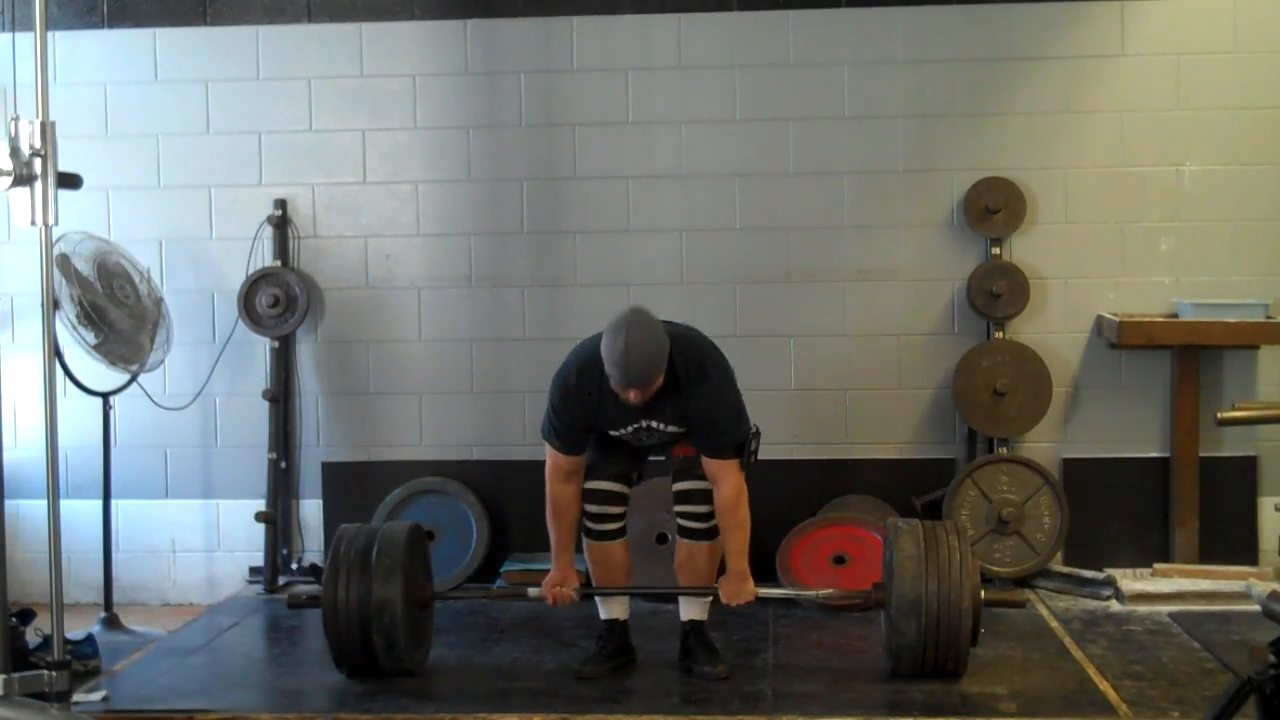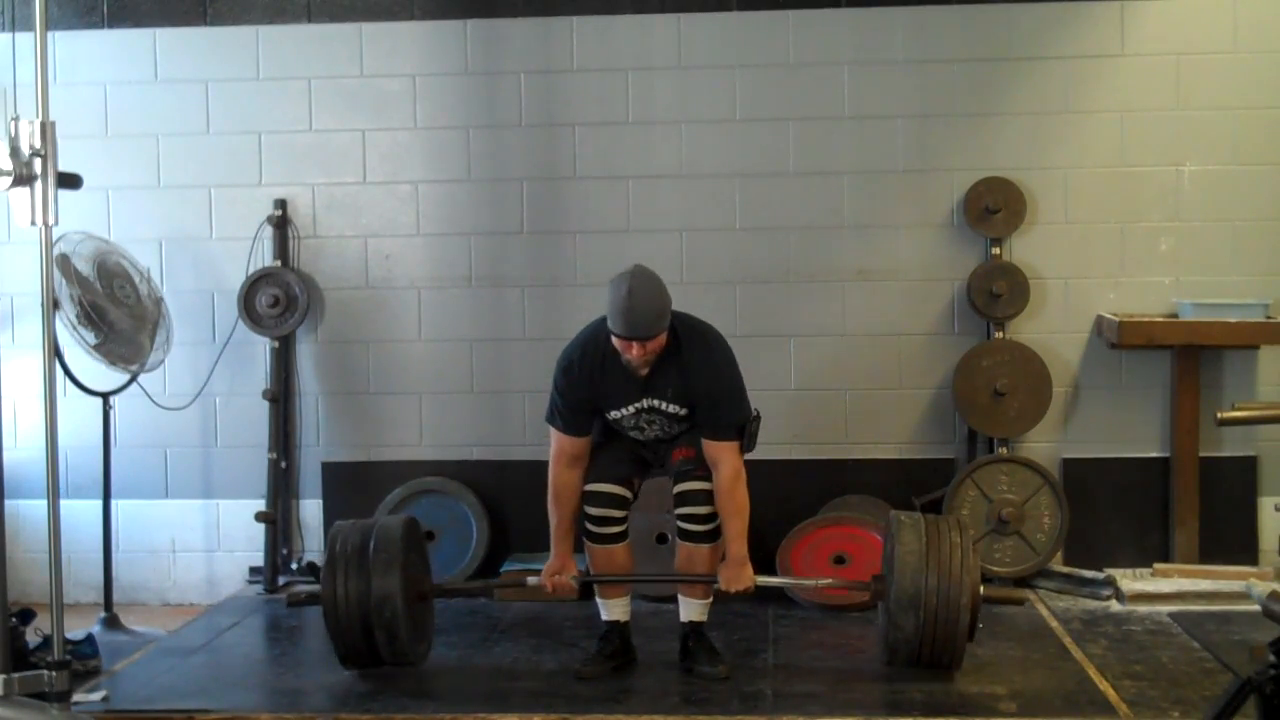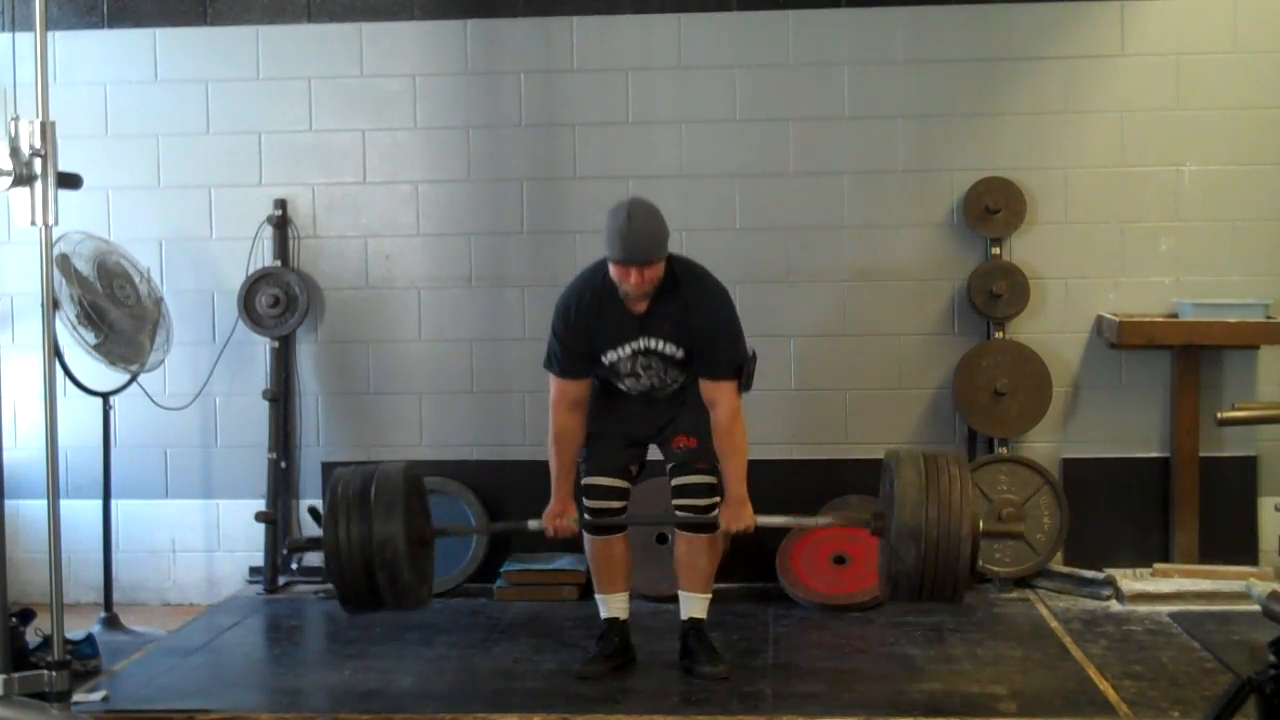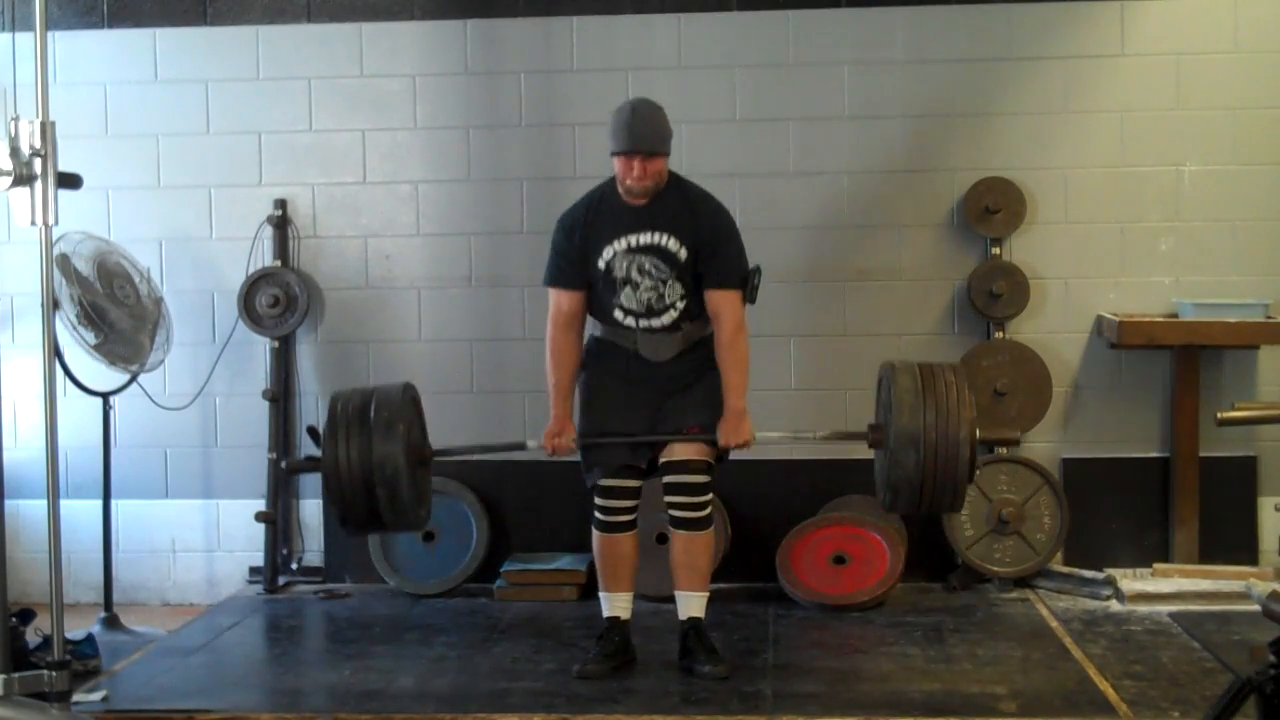
dt=0.5s
person 1, frame 1
left shoulder: (706, 373)
right shoulder: (576, 379)
left elbow: (727, 481)
right elbow: (563, 476)
left wrist: (738, 571)
right wrist: (562, 565)
left hip: (687, 428)
right hip: (613, 433)
left knee: (698, 507)
right knee: (599, 507)
left ankle: (694, 634)
right ankle: (614, 634)
person 1, frame 2
left shoulder: (707, 354)
right shoulder: (580, 359)
left elbow: (726, 464)
right elbow: (567, 460)
left wrist: (737, 557)
right wrist: (560, 552)
left hip: (693, 431)
right hip: (618, 433)
left knee: (700, 508)
right knee: (599, 509)
left ankle: (694, 635)
right ankle: (615, 635)
person 1, frame 3
left shoulder: (704, 297)
right shoulder: (578, 303)
left elbow: (724, 405)
right elbow: (567, 406)
left wrist: (737, 496)
right wrist: (561, 496)
left hip: (689, 395)
right hip: (614, 397)
left knee: (698, 500)
right knee: (600, 502)
left ankle: (694, 633)
right ankle: (614, 633)
person 1, frame 4
left shoulder: (705, 215)
right shoulder: (581, 220)
left elbow: (728, 319)
right elbow: (564, 320)
left wrist: (736, 410)
right wrist: (560, 414)
left hip: (690, 371)
right hip: (613, 371)
left knee: (690, 501)
right knee: (613, 504)
left ankle: (694, 633)
right ankle: (616, 632)
